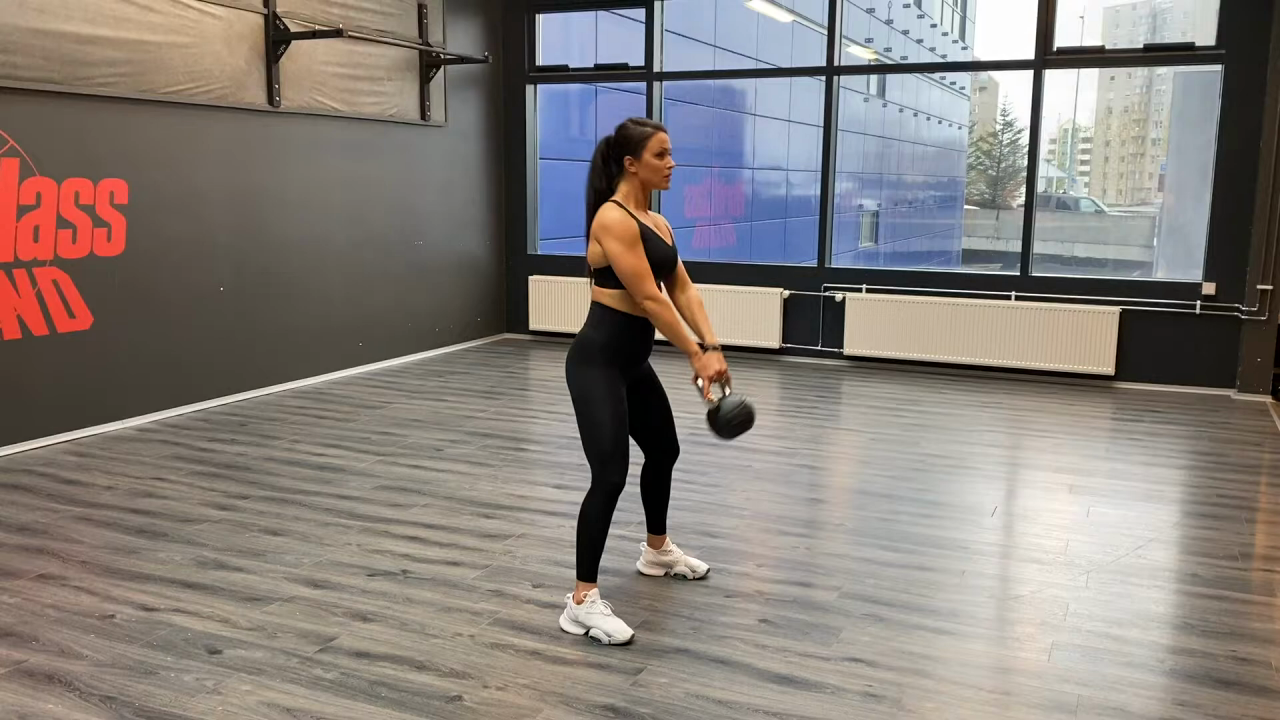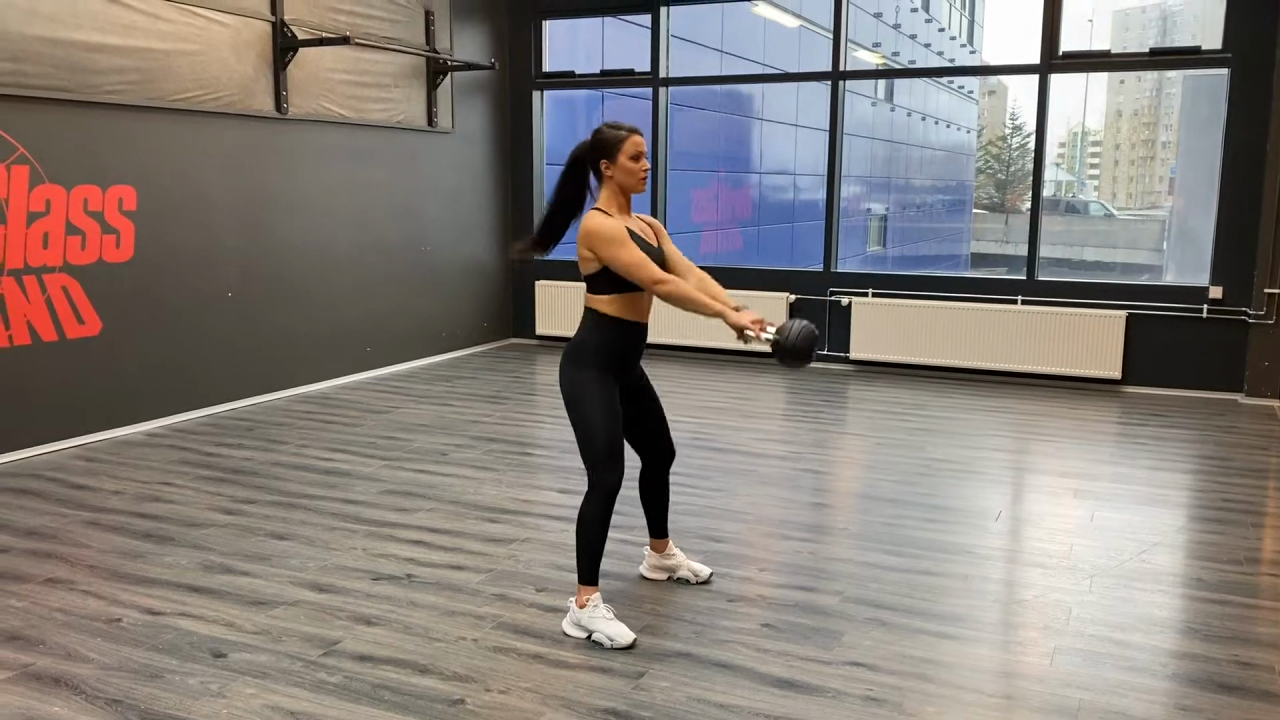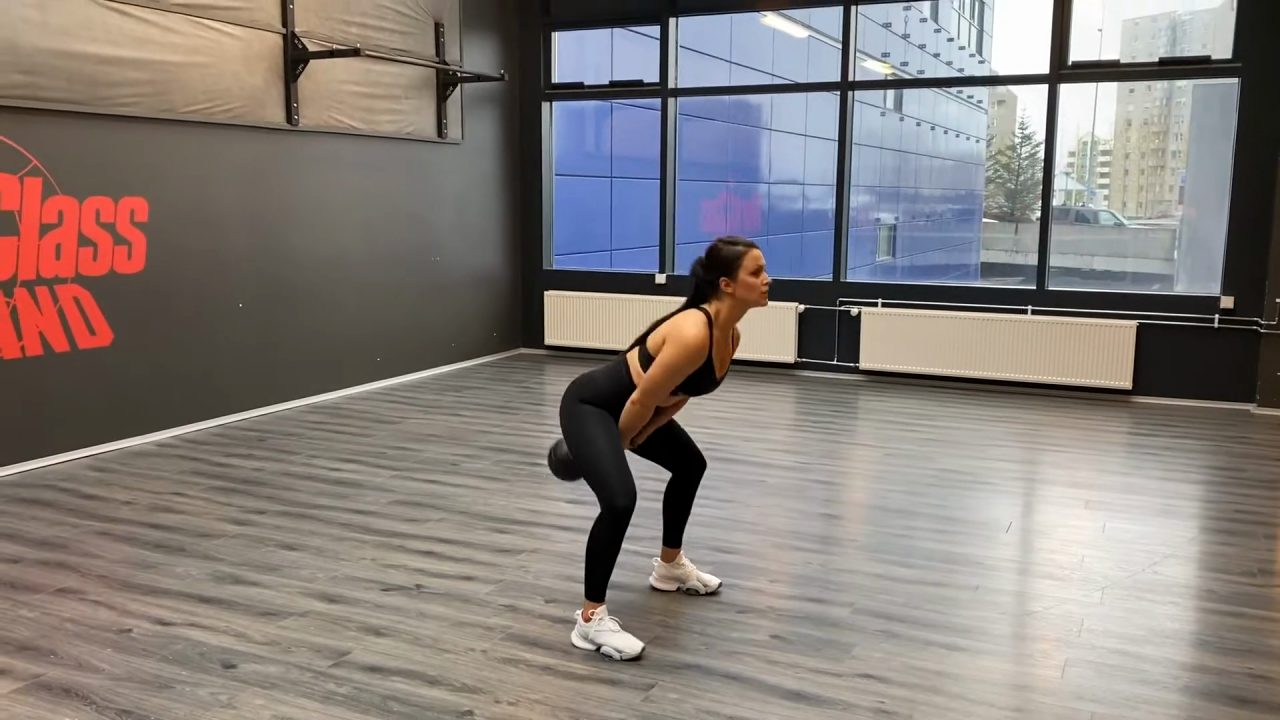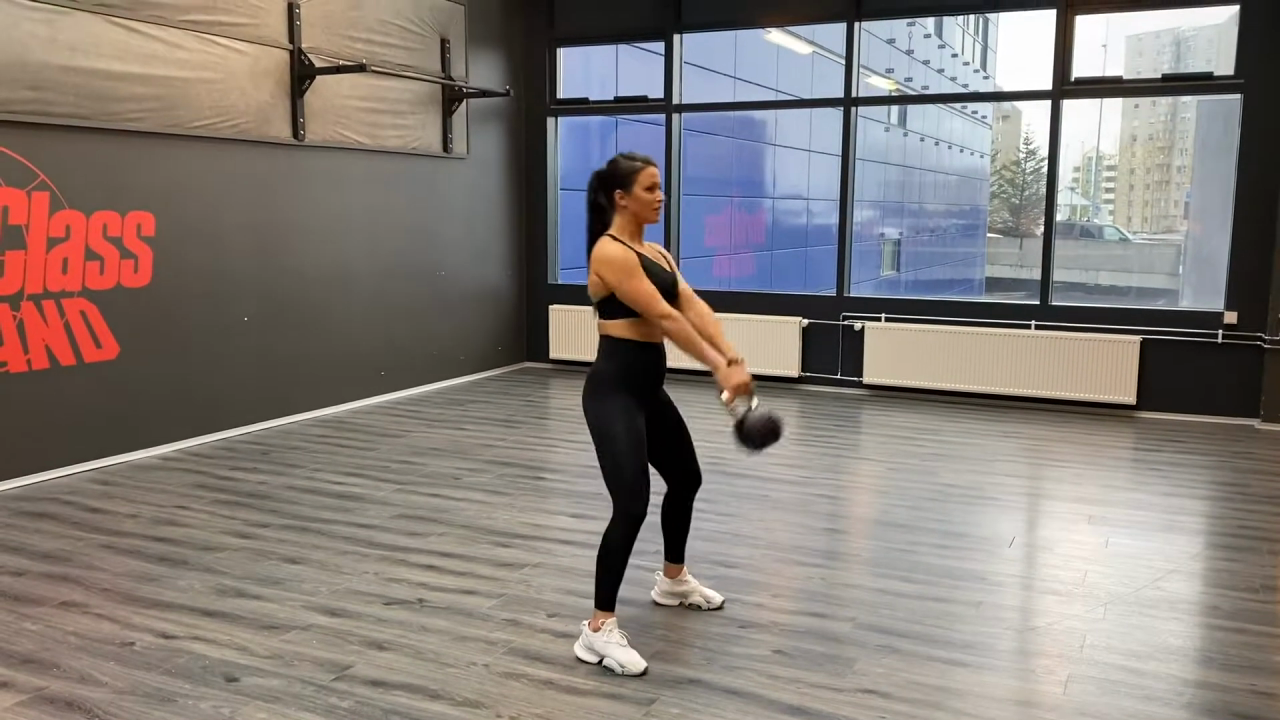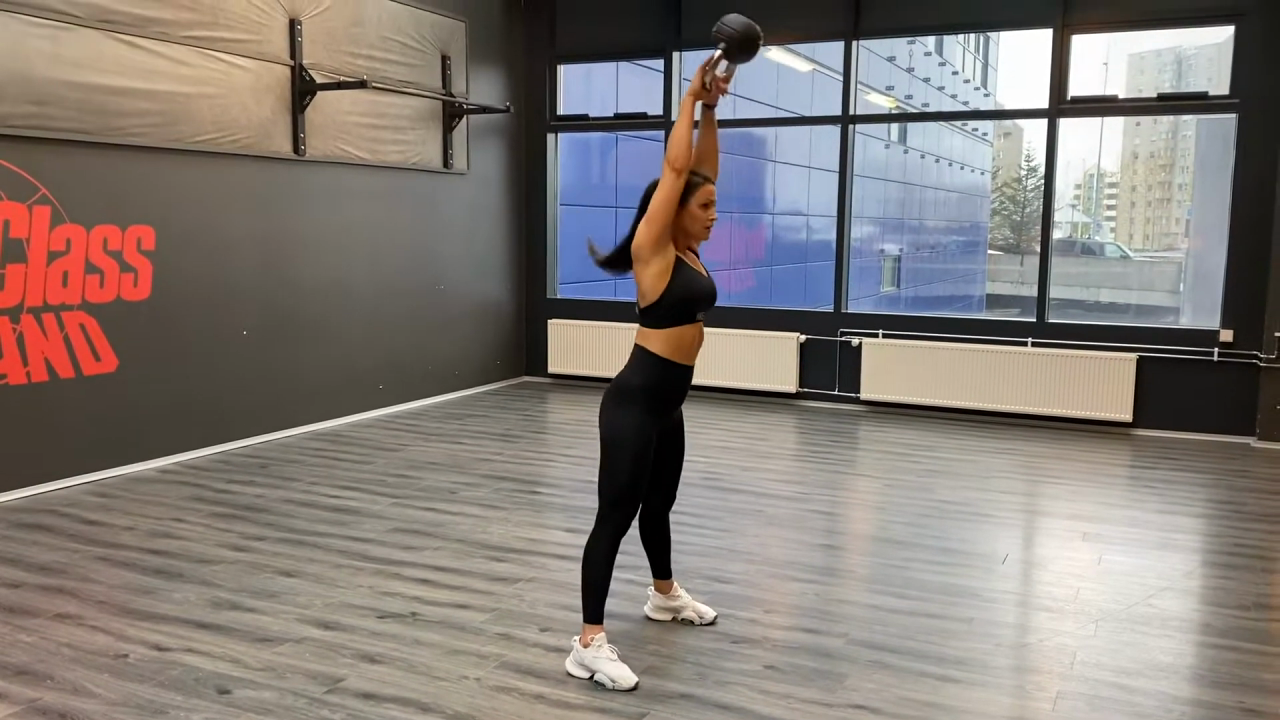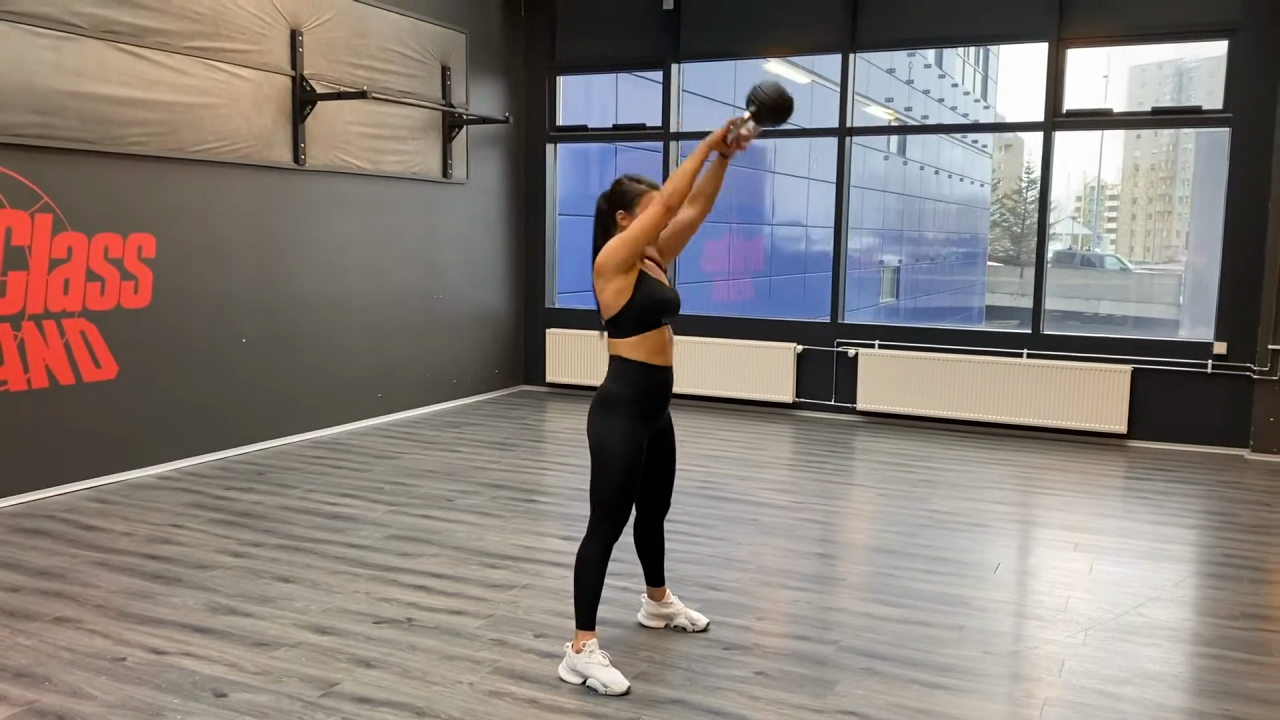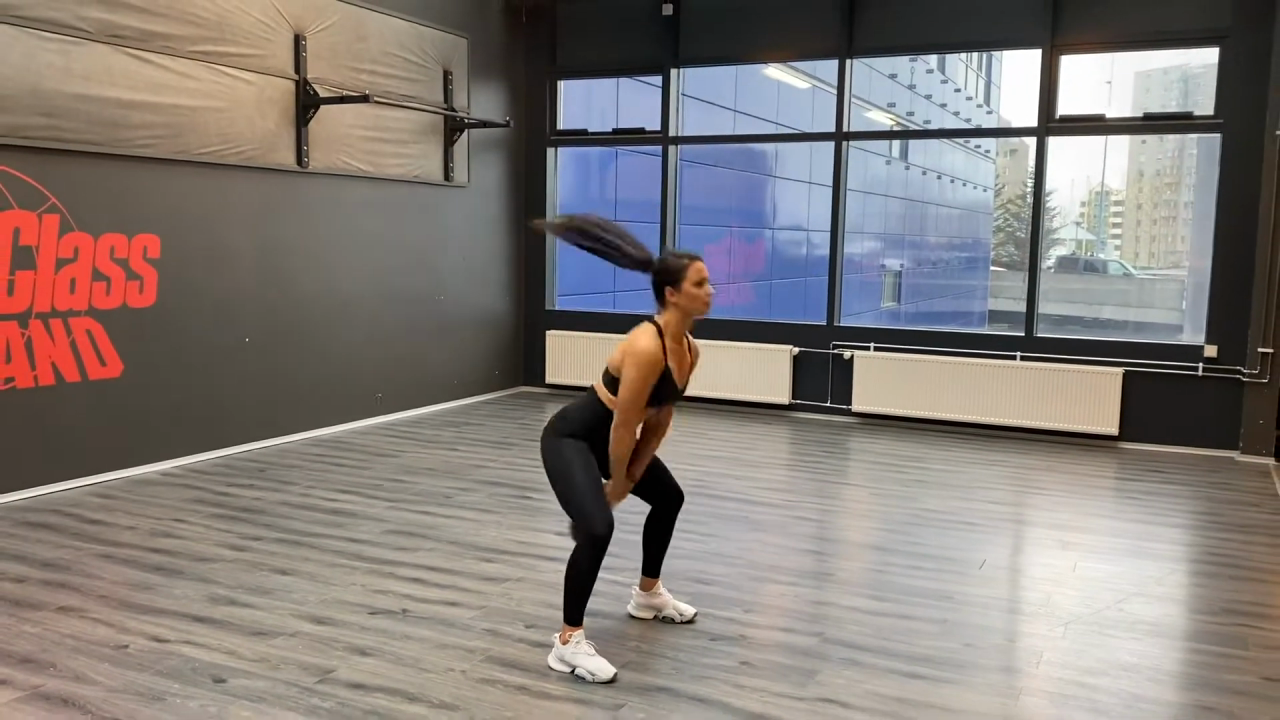
dt=0.5s
person 1, frame 1
left shoulder: (657, 222)
right shoulder: (612, 218)
left elbow: (682, 289)
right elbow: (649, 297)
left wrist: (710, 349)
right wrist: (697, 356)
left hip: (634, 359)
right hip: (597, 360)
left knee: (663, 451)
right knee: (610, 475)
left ankle: (657, 550)
right ankle: (582, 601)
person 1, frame 2
left shoulder: (647, 224)
right shoulder: (598, 225)
left elbow: (689, 274)
right elbow: (657, 283)
left wrist: (735, 308)
right wrist: (727, 316)
left hip: (626, 362)
right hip: (591, 364)
left knee: (660, 454)
right knee: (606, 478)
left ankle: (660, 554)
right ankle: (584, 605)
person 1, frame 3
left shoulder: (729, 334)
right shoulder: (694, 334)
left elbow: (676, 398)
right elbow: (642, 401)
left wrist: (628, 444)
right wrist: (613, 447)
left hip: (628, 405)
right hip: (590, 404)
left knee: (690, 464)
right knee: (620, 499)
left ankle: (670, 565)
right ankle: (591, 618)
person 1, frame 4
left shoulder: (653, 250)
right shoulder: (610, 252)
left elbow: (693, 308)
right elbow: (664, 317)
left wrist: (732, 359)
right wrist: (720, 370)
left hip: (649, 389)
right hip: (613, 391)
left knee: (686, 479)
right knee: (632, 504)
left ankle: (673, 578)
right ankle: (599, 629)
person 1, frame 5
left shoulder: (688, 250)
right shoulder: (653, 249)
left elbow: (705, 171)
right elbow: (675, 171)
left wrist: (709, 111)
right wrist: (690, 101)
left hip: (667, 401)
right hip: (634, 402)
left knee: (658, 505)
right knee: (615, 517)
left ankle: (664, 595)
right ankle: (589, 645)
person 1, frame 6
left shoulder: (651, 259)
right shoulder: (613, 260)
left elbow: (694, 208)
right elbow: (663, 204)
left wrist: (722, 156)
right wrist: (705, 146)
left hip: (653, 407)
right hip: (620, 410)
left knee: (653, 512)
right knee: (606, 524)
left ankle: (658, 602)
right ankle: (581, 650)
person 1, frame 7
left shoulder: (688, 350)
right shoulder: (646, 348)
left elbow: (658, 421)
right elbow: (624, 424)
left wrist: (634, 476)
right wrist: (617, 483)
left hip: (606, 438)
right hip: (571, 438)
left knee: (668, 498)
right knee: (597, 527)
left ankle: (648, 594)
right ankle: (568, 641)
